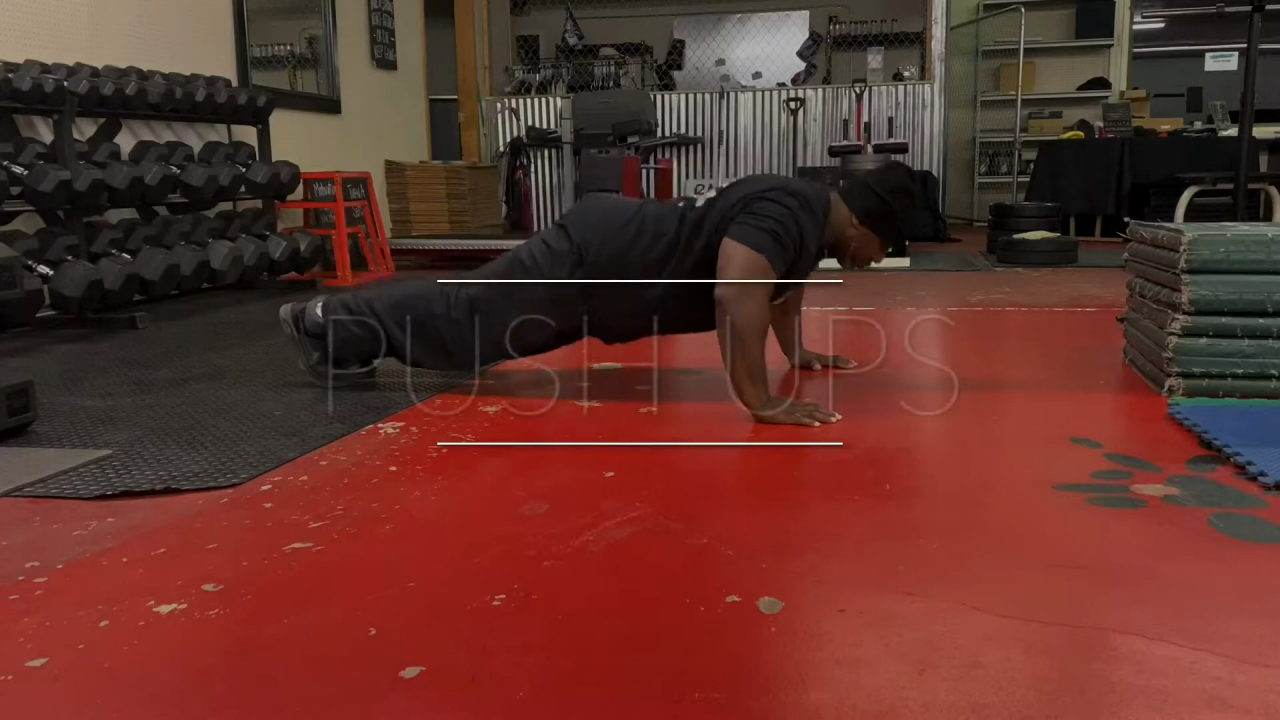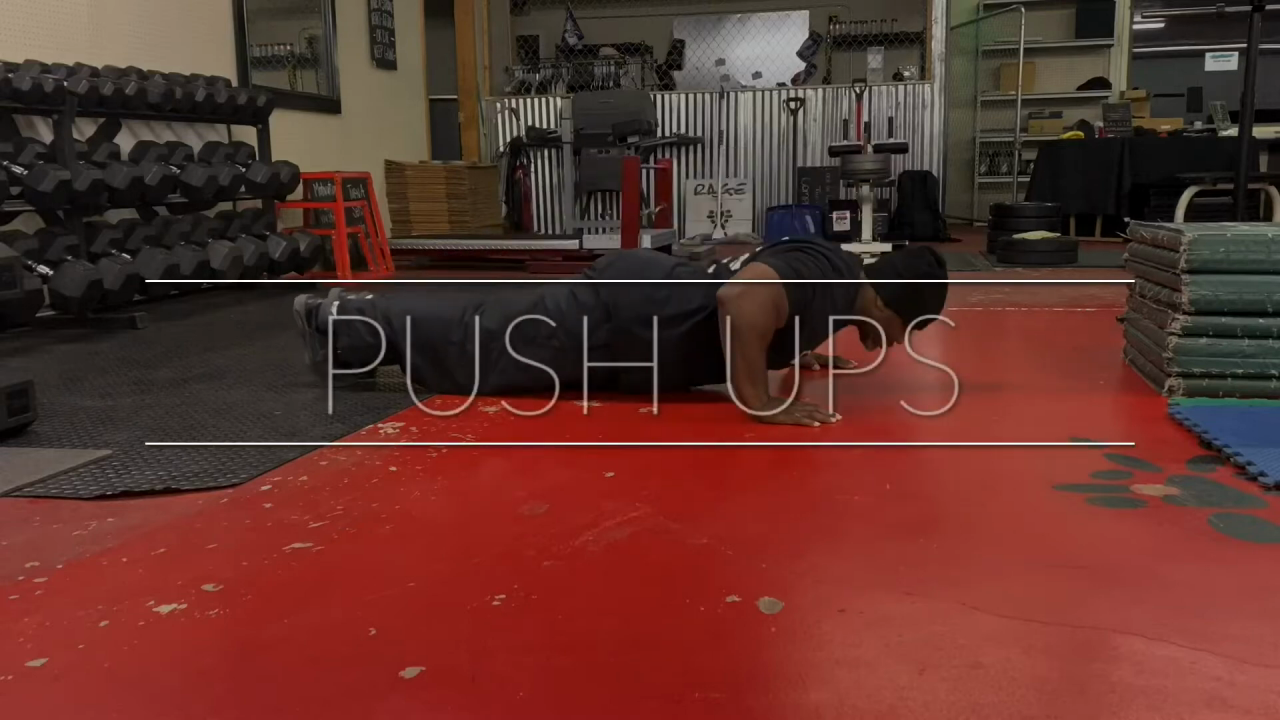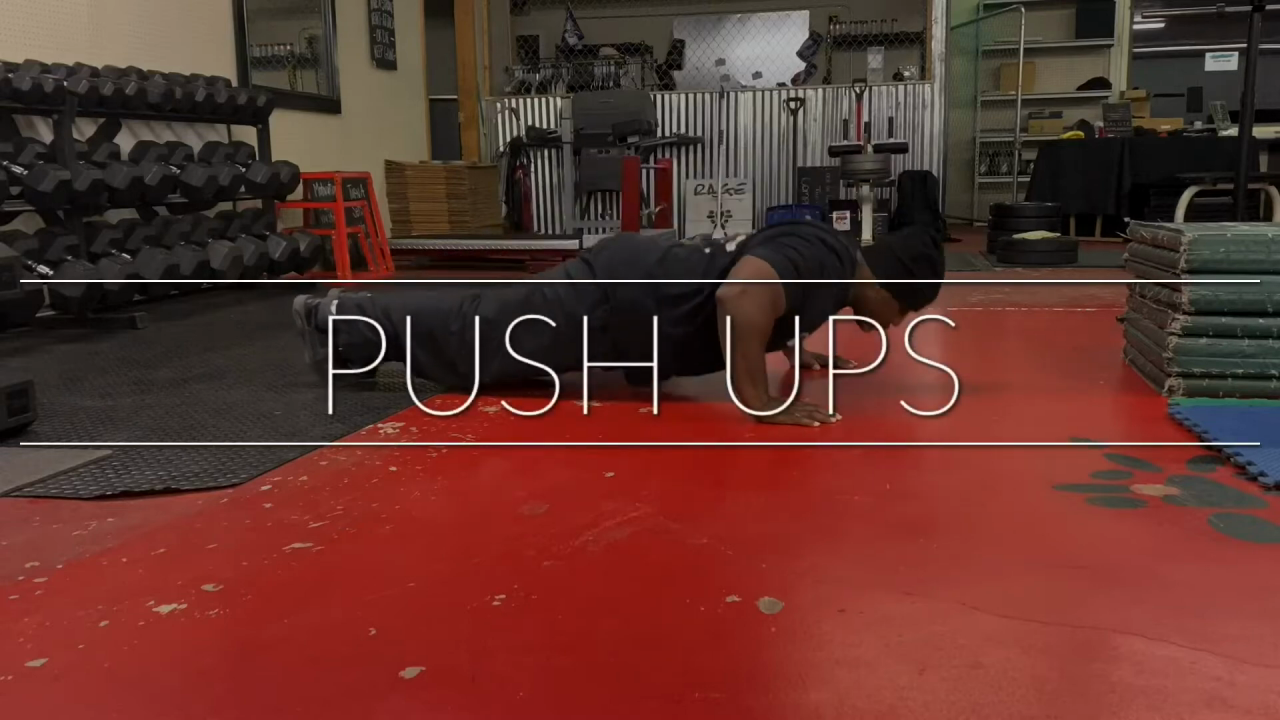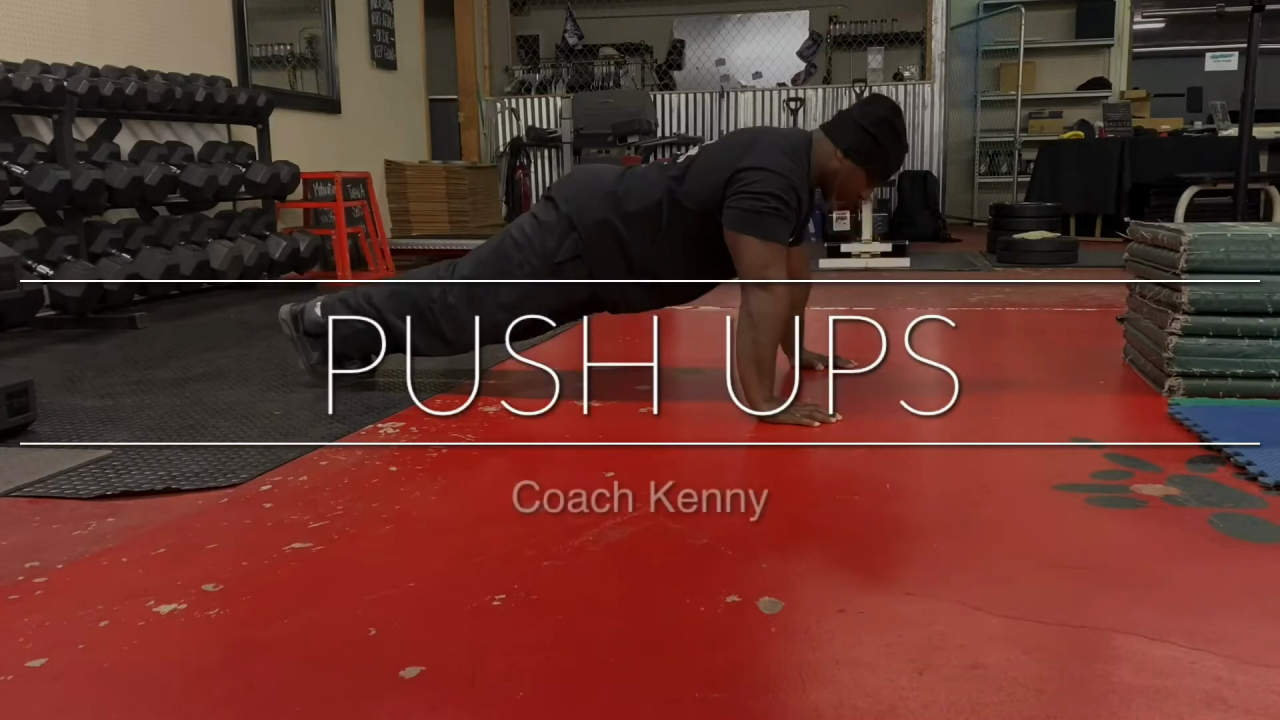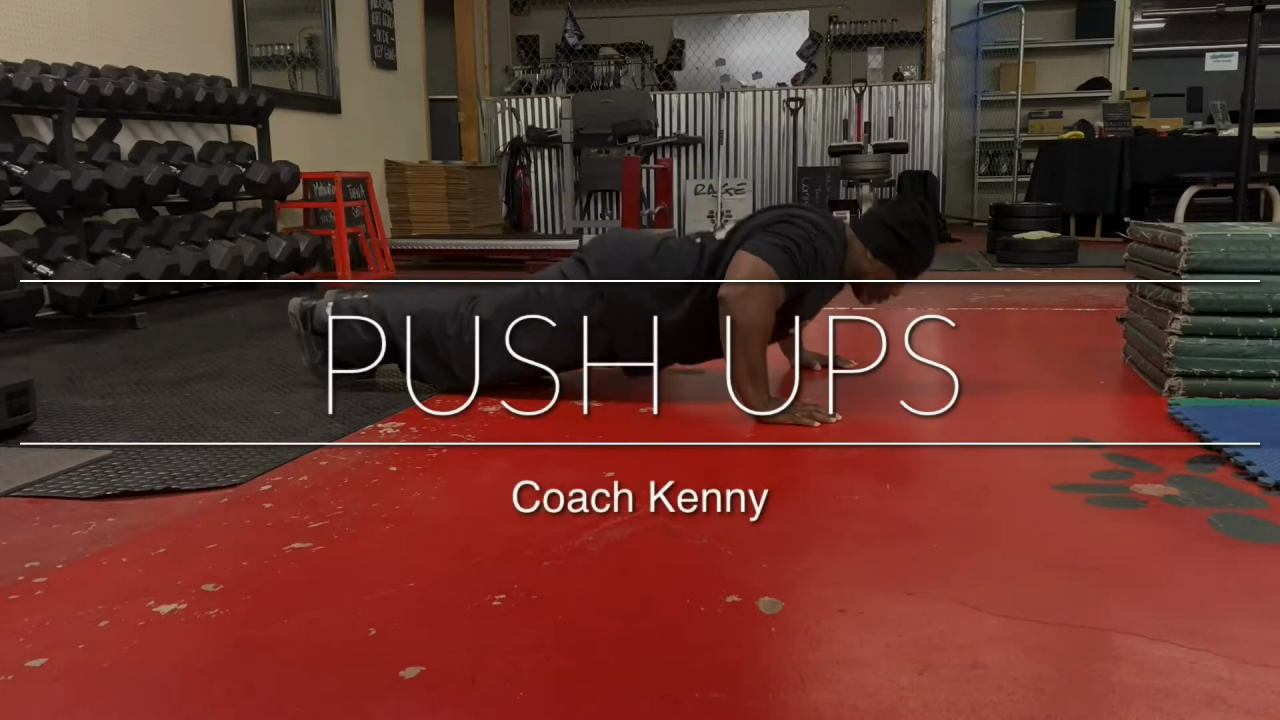
dt=0.5s
person 1, frame 1
left shoulder: (812, 215)
right shoulder: (788, 214)
left elbow: (783, 280)
right elbow: (737, 293)
left wrist: (797, 352)
right wrist: (760, 402)
left hip: (609, 263)
right hip: (589, 264)
left knee: (481, 316)
right knee: (459, 323)
left ankle: (346, 328)
right ankle: (324, 323)
person 1, frame 2
left shoulder: (836, 274)
right shoulder: (831, 288)
right elbow: (738, 297)
left wrist: (798, 351)
right wrist: (759, 400)
left hip: (637, 297)
right hip: (615, 321)
left knee: (492, 326)
right knee: (472, 345)
left ankle: (358, 316)
right ankle: (336, 318)
person 1, frame 3
left shoulder: (835, 260)
right shoulder: (822, 266)
right elbow: (739, 294)
left wrist: (795, 349)
right wrist: (757, 399)
left hip: (635, 283)
right hip: (613, 301)
left knee: (484, 323)
right knee: (472, 336)
left ankle: (358, 311)
right ankle: (337, 318)
person 1, frame 4
left shoulder: (798, 167)
right shoulder: (772, 173)
left elbow: (793, 272)
right elbow: (763, 290)
left wrist: (793, 352)
right wrist: (761, 400)
left hip: (606, 238)
right hip: (583, 233)
left knee: (467, 303)
right knee: (455, 308)
left ankle: (336, 322)
right ankle: (322, 323)
person 1, frame 5
left shoulder: (824, 243)
right shoulder: (812, 244)
right elbow: (740, 294)
left wrist: (796, 351)
right wrist: (758, 401)
left hip: (630, 280)
right hip: (609, 297)
left knee: (483, 325)
right knee: (469, 338)
left ankle: (352, 314)
right ankle: (332, 320)
